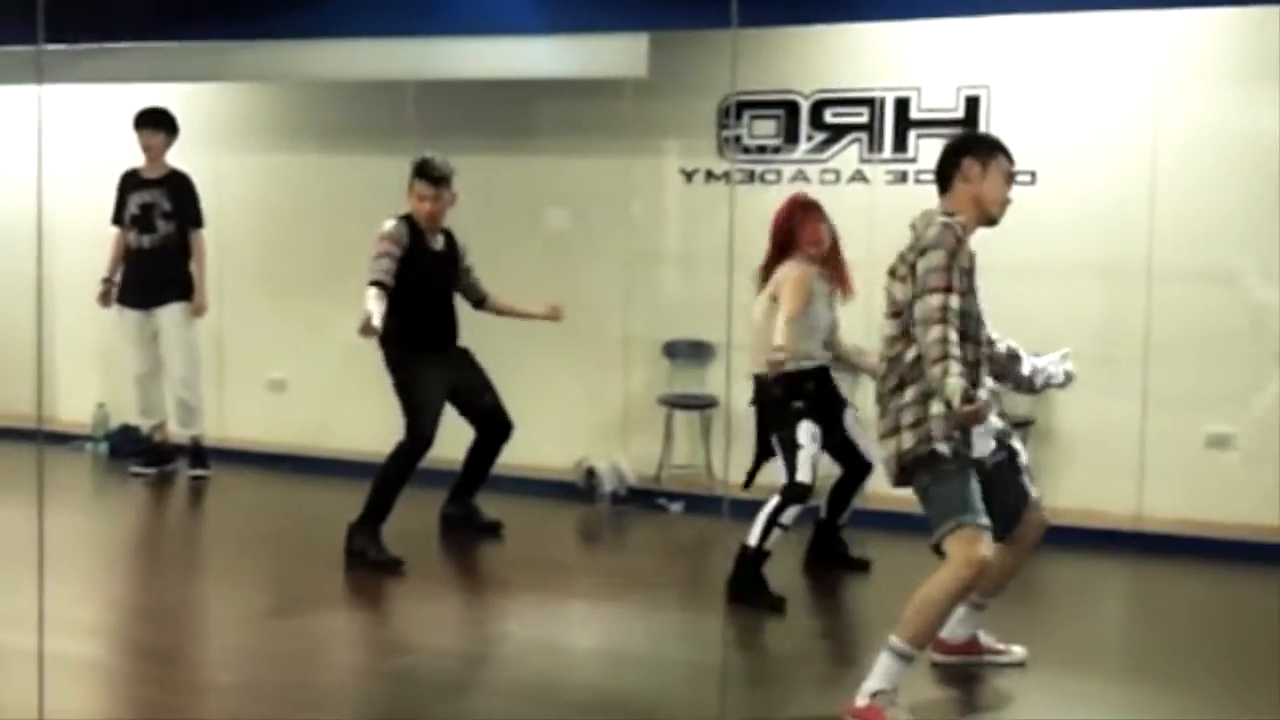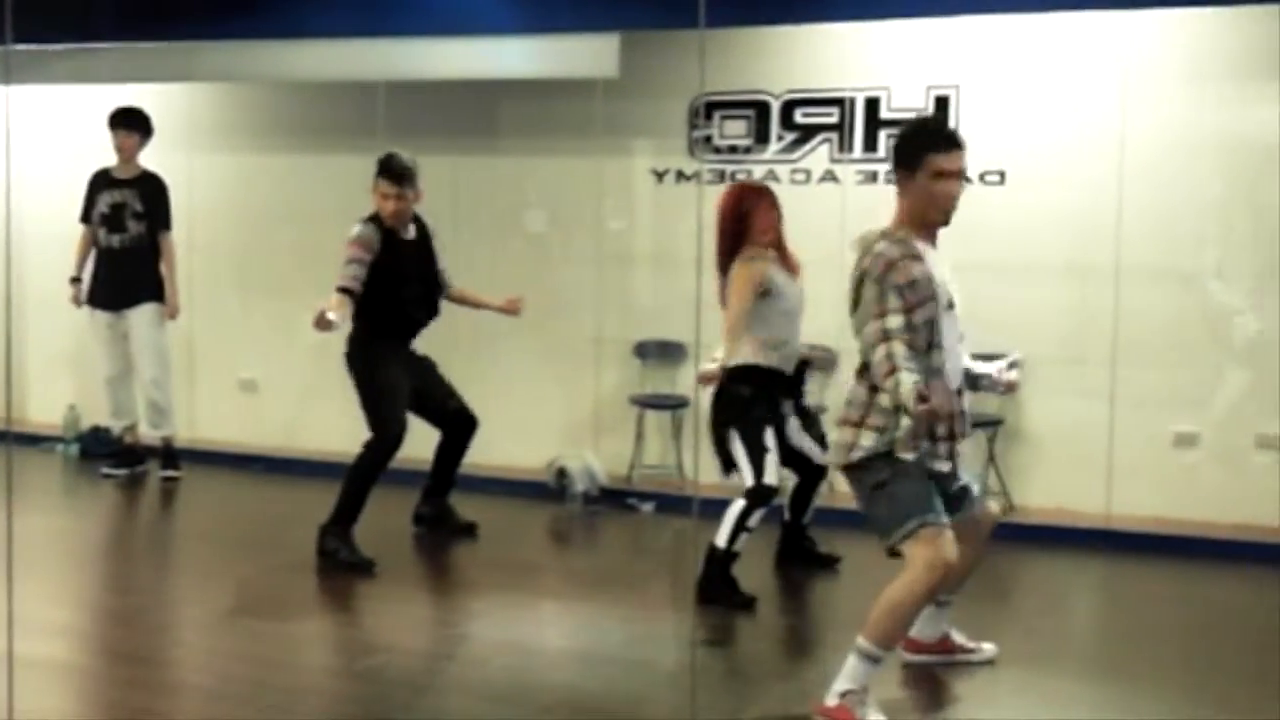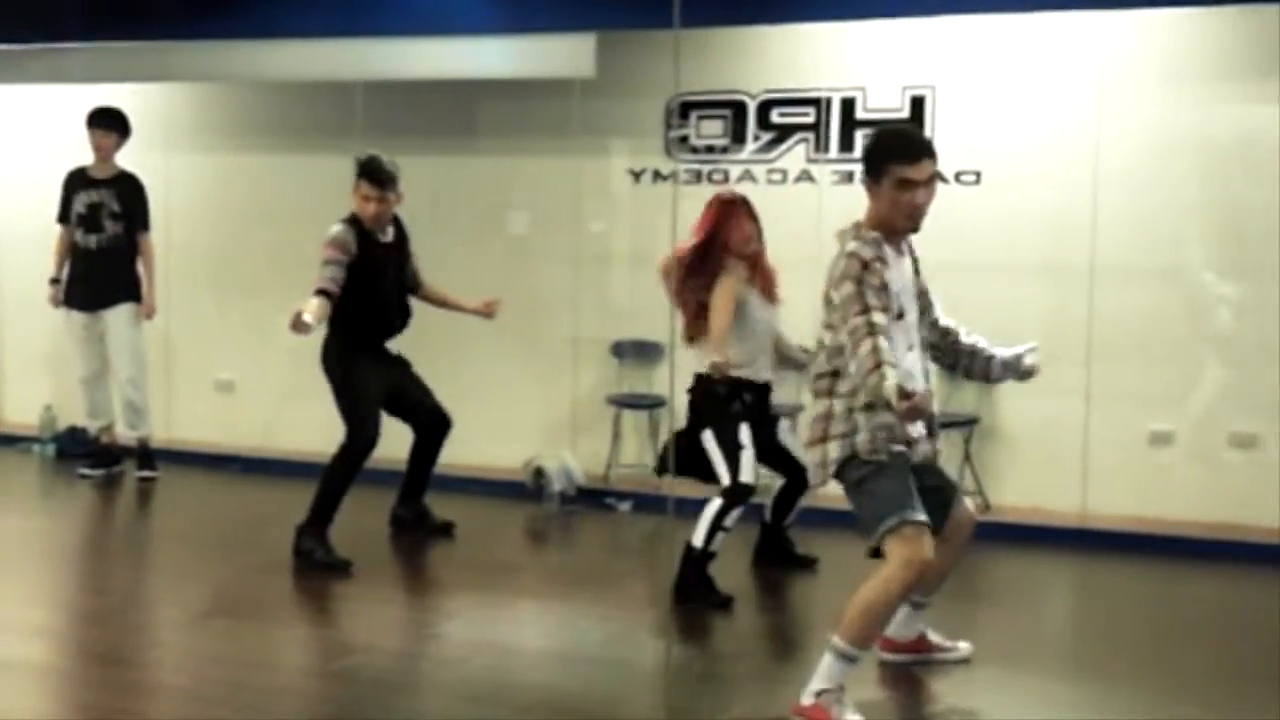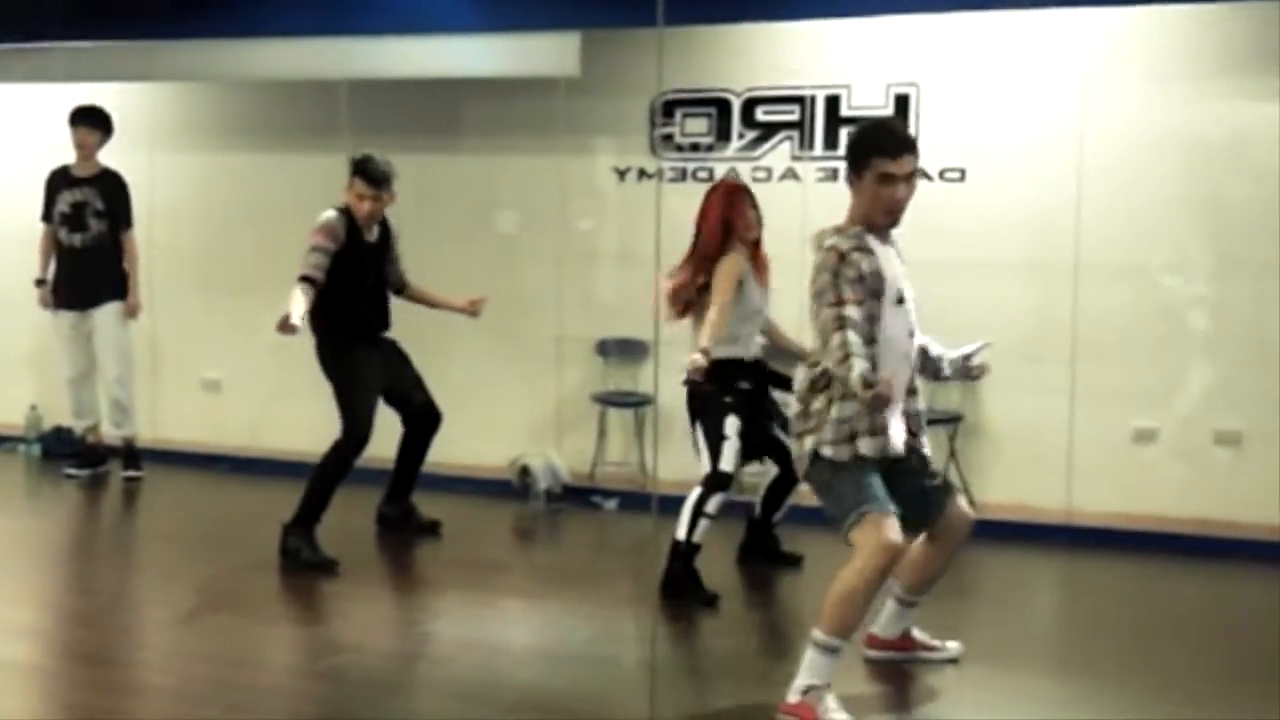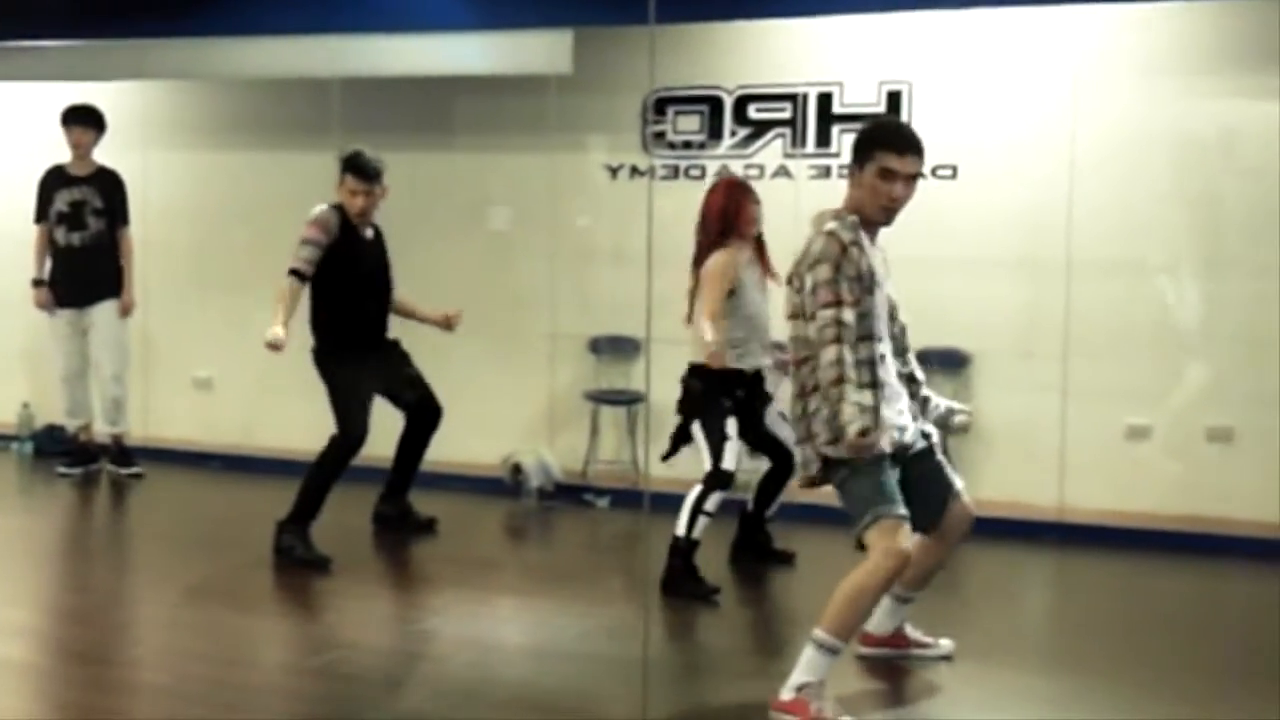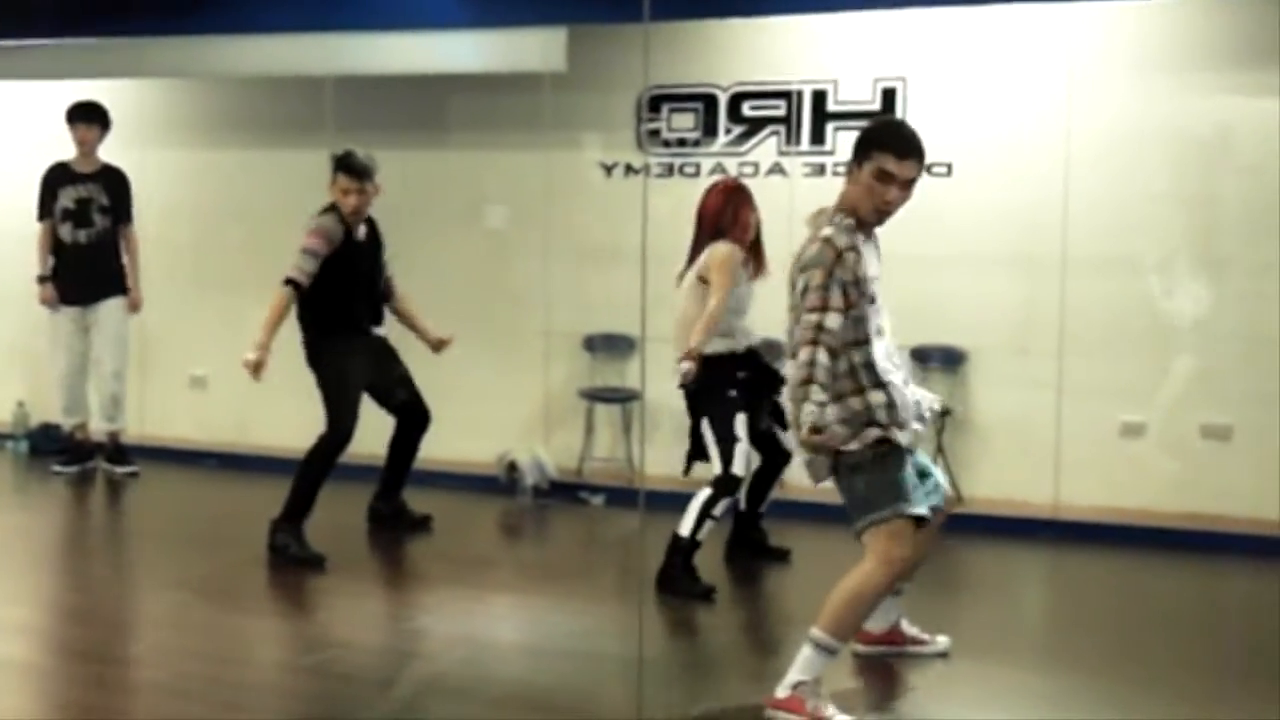
dt=0.2s
person 1, frame 1
left shoulder: (954, 243)
right shoulder: (943, 233)
right elbow: (936, 331)
left wrist: (1037, 374)
right wrist: (954, 395)
left hip: (967, 426)
right hip: (932, 430)
left knee: (1027, 523)
right knee: (973, 556)
left ankle: (958, 635)
person 1, frame 2
left shoulder: (924, 250)
right shoulder: (888, 256)
right elbow: (887, 348)
right wrist: (913, 398)
left hip: (923, 431)
right hip: (889, 438)
left knee: (975, 520)
right knee: (933, 557)
left ankle: (925, 635)
person 1, frame 3
left shoulder: (902, 251)
right shoulder: (859, 257)
left elbow: (935, 334)
right elbow: (866, 342)
left wrist: (1004, 363)
right wrist: (896, 393)
left hip: (899, 432)
right hip: (862, 436)
left knee: (957, 523)
right knee: (912, 555)
left ankle: (902, 634)
person 1, frame 4
left shoulder: (886, 248)
right shoulder: (837, 252)
right elbow: (838, 334)
left wrist: (954, 364)
right wrist: (862, 382)
left hip: (892, 432)
right hip: (842, 434)
left knee: (952, 521)
right knee: (882, 544)
left ankle: (890, 631)
person 1, frame 5
left shoulder: (867, 242)
right shoulder: (833, 241)
right elbow: (832, 342)
left wrist: (928, 402)
right wrist: (854, 418)
left hip: (897, 423)
right hip: (851, 433)
left knee: (953, 516)
right knee: (895, 548)
left ankle: (883, 628)
person 1, frame 6
left shoulder: (860, 241)
right shoulder: (830, 245)
right elbow: (814, 344)
left wrist: (911, 394)
right wrist: (813, 416)
left hip: (888, 415)
right hip: (857, 424)
left knee: (931, 507)
right knee: (890, 551)
left ankle: (879, 625)
person 2, frame 1
left shoulder: (825, 277)
right shoulder: (796, 272)
right elbow: (786, 317)
left wrist: (878, 367)
right wrist: (778, 348)
left hip: (817, 385)
right hip: (788, 389)
left knee: (859, 464)
right knee: (798, 486)
left ankle: (826, 546)
right ankle: (745, 578)
person 2, frame 2
left shoulder: (777, 263)
right shoulder: (748, 266)
right elbow: (733, 318)
right wrist: (721, 362)
left hip: (776, 386)
right hip: (748, 387)
left knee: (814, 464)
right knee: (763, 487)
left ankle: (794, 543)
right ankle: (714, 578)
person 2, frame 3
left shoulder: (759, 276)
right shoulder: (729, 281)
right elbow: (718, 330)
left wrist: (808, 362)
right wrist: (717, 360)
left hip: (752, 397)
right hip: (723, 396)
left knee: (802, 470)
right knee: (739, 486)
left ankle: (772, 545)
right ankle: (691, 579)
person 2, frame 4
left shoulder: (753, 263)
right shoulder: (729, 263)
right elbow: (716, 311)
left wrist: (804, 353)
right wrist: (703, 352)
left hip: (749, 382)
right hip: (719, 384)
left knee: (794, 463)
right knee: (721, 474)
left ankle: (759, 542)
right ankle: (678, 574)
person 2, frame 5
left shoulder: (753, 258)
right shoulder: (723, 260)
right elbow: (706, 314)
left wrist: (770, 356)
right wrist: (712, 345)
left hip: (747, 384)
right hip: (715, 385)
left knee: (789, 456)
right knee: (722, 473)
left ankle: (750, 539)
right ankle: (678, 570)
person 2, frame 6
left shoulder: (736, 254)
right shoulder: (725, 252)
right elbow: (714, 306)
right wrist: (691, 356)
left hip: (740, 370)
right hip: (716, 376)
left knee: (778, 452)
right knee: (731, 476)
left ankle: (745, 536)
person 3, frame 1
left shoulder: (451, 243)
right shoulder: (397, 231)
left elbow: (479, 297)
right elbow: (379, 284)
left wrist: (536, 312)
right wrist: (373, 316)
left hip: (447, 353)
right hip: (409, 352)
left knee: (496, 425)
right knee: (420, 436)
left ankle: (458, 508)
right ankle: (364, 533)
person 3, frame 2
left shoulder: (421, 230)
right shoulder: (367, 234)
left elbow: (439, 286)
right elbow: (349, 289)
left wrist: (495, 305)
right wrist: (332, 314)
left hip: (404, 353)
right hip: (374, 353)
left knee: (461, 422)
right knee: (388, 436)
left ankle: (432, 507)
right ankle: (335, 535)
person 3, frame 3
left shoulder: (398, 231)
right shoulder: (345, 235)
left elbow: (414, 285)
right elbow: (327, 292)
left wrist: (471, 307)
right wrist: (310, 315)
left hip: (380, 355)
right hip: (349, 355)
left knee: (435, 422)
right knee: (363, 438)
left ankle: (409, 509)
right ankle: (311, 535)
person 3, frame 4
left shoulder: (384, 229)
right shoulder: (333, 223)
left elbow: (398, 284)
right elbow: (309, 279)
left wrist: (456, 306)
right wrist: (296, 313)
left hip: (376, 343)
right hip: (343, 345)
left knee: (425, 416)
right knee: (356, 434)
left ankle: (395, 507)
right ankle: (298, 533)
person 3, frame 5
left shoulder: (375, 234)
right shoulder: (327, 219)
right elbow: (299, 273)
left wrist: (433, 318)
right wrist: (280, 323)
left hip: (377, 346)
right hip: (340, 350)
left knee: (426, 412)
right knee: (352, 435)
left ankle: (392, 506)
right ankle: (292, 531)
person 3, frame 6
left shoulder: (371, 230)
right shoulder: (328, 226)
left elbow: (386, 289)
right elbow: (294, 285)
left wrist: (425, 334)
right wrist: (263, 345)
left hip: (366, 341)
right hip: (331, 343)
left knee: (415, 414)
right knee: (340, 430)
left ankle: (386, 504)
right ankle: (286, 529)
person 4, frame 1
left shoulder: (180, 183)
right shoulder: (128, 181)
left elbow: (195, 238)
right elbow: (122, 235)
left wrist: (201, 289)
right wrist: (109, 280)
left hip: (173, 293)
right hip: (134, 292)
left knee: (182, 371)
right knee: (144, 372)
person 4, frame 2
left shoulder: (153, 185)
right shoulder: (99, 181)
left elbow: (165, 239)
right elbow: (89, 233)
left wrist: (172, 291)
right wrist: (76, 278)
left hip: (144, 294)
right hip: (104, 293)
left knee: (153, 373)
right knee: (114, 373)
person 4, frame 3
left shoulder: (130, 185)
right shoulder: (74, 180)
left elbow: (143, 240)
right elbow: (66, 233)
left wrist: (150, 291)
right wrist: (56, 279)
left hip: (121, 294)
right hip: (80, 293)
left knee: (129, 373)
right knee: (90, 374)
person 4, frame 4
left shoulder: (113, 182)
right shoulder: (56, 179)
left elbow: (127, 237)
right elbow: (49, 233)
left wrist: (134, 290)
right wrist: (42, 280)
left hip: (108, 293)
right hip: (67, 293)
left knee: (116, 372)
right knee: (76, 373)
person 4, frame 5
left shoulder: (110, 181)
right shoulder: (51, 179)
left elbow: (123, 236)
right elbow: (43, 233)
left wrist: (128, 287)
right wrist: (39, 281)
left hip: (105, 292)
right hip: (64, 291)
left knee: (111, 370)
right knee: (70, 371)
person 4, frame 6
left shoulder: (115, 178)
right shoulder: (54, 176)
left elbow: (127, 233)
right elbow: (45, 230)
left wrist: (135, 284)
right wrist: (44, 278)
left hip: (109, 289)
right hip: (67, 289)
left knee: (111, 369)
right knee: (69, 369)
